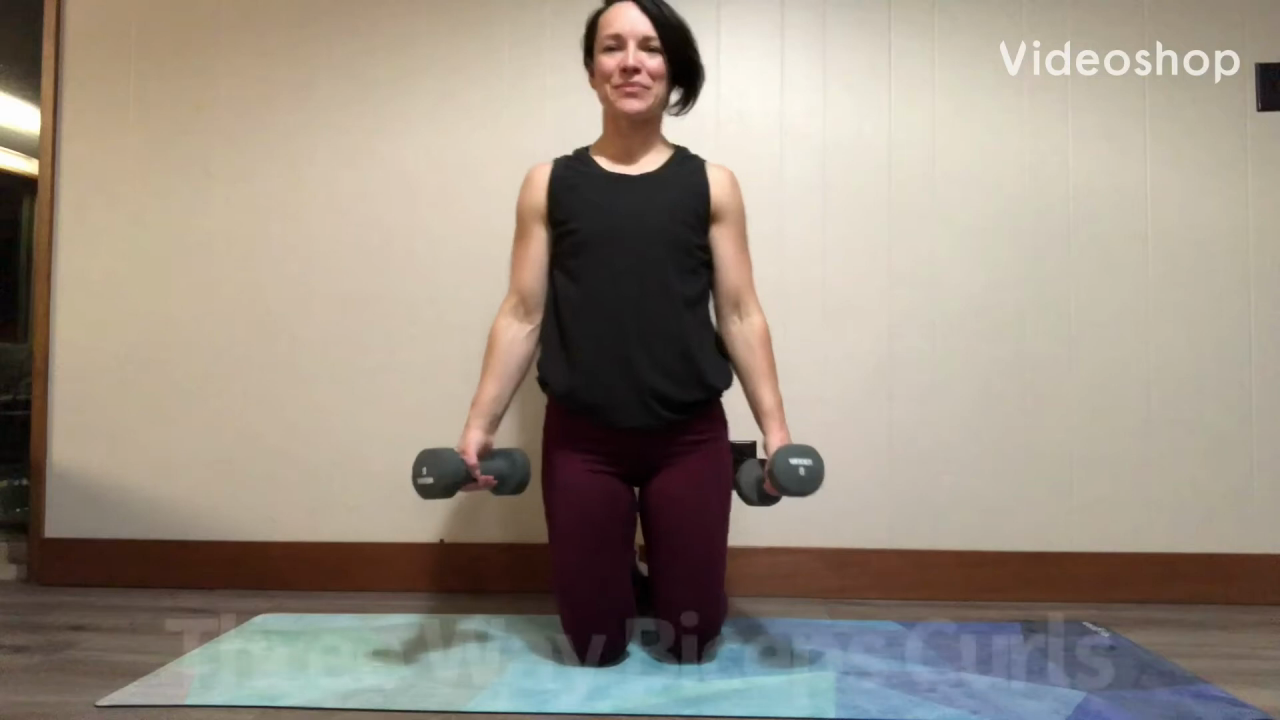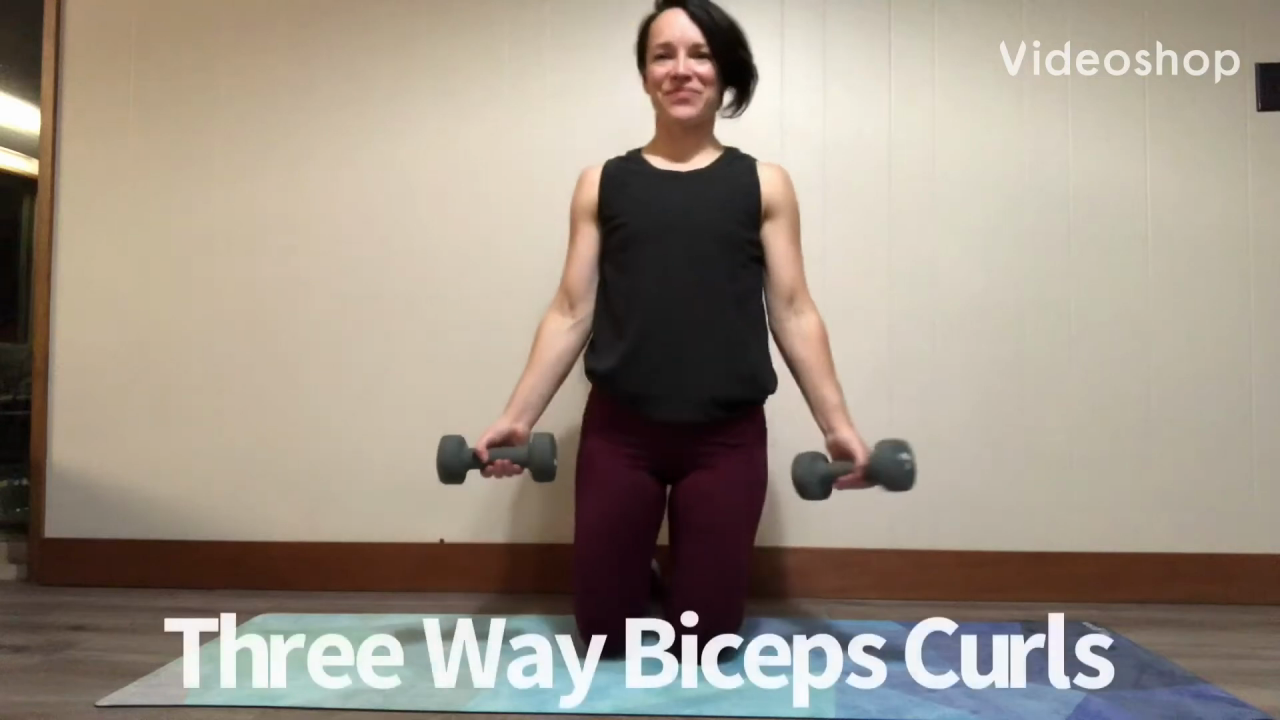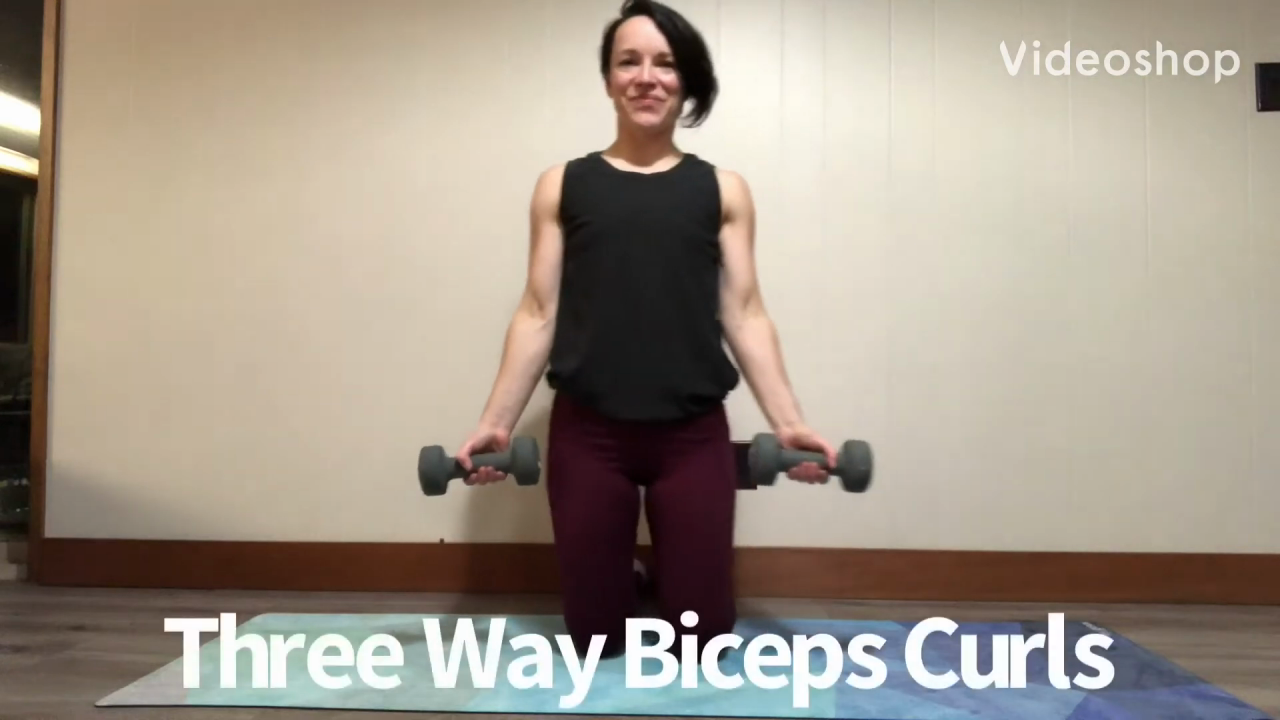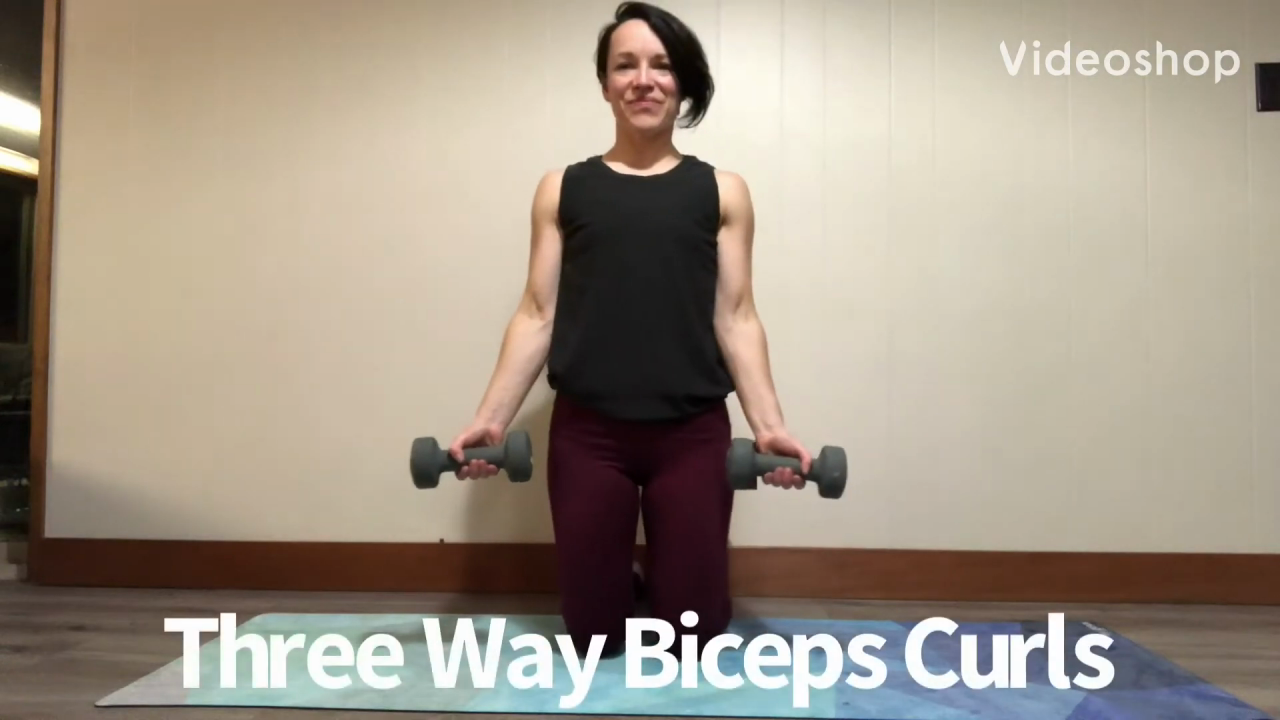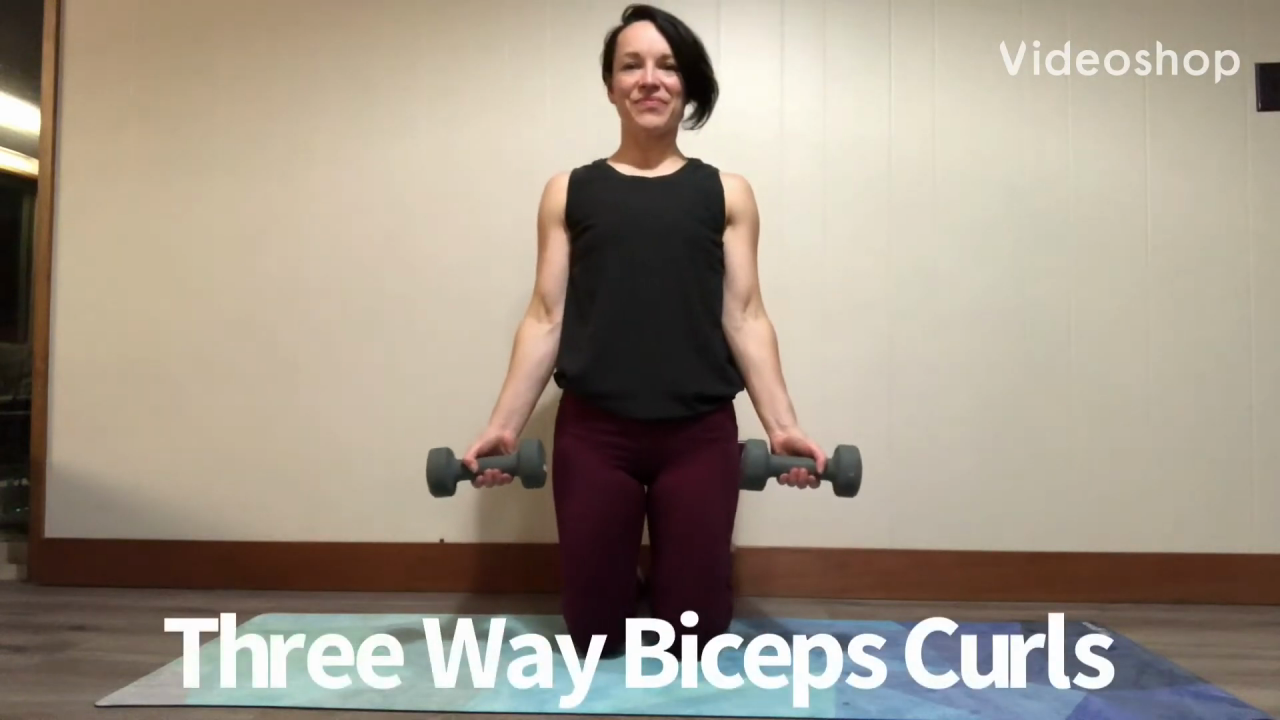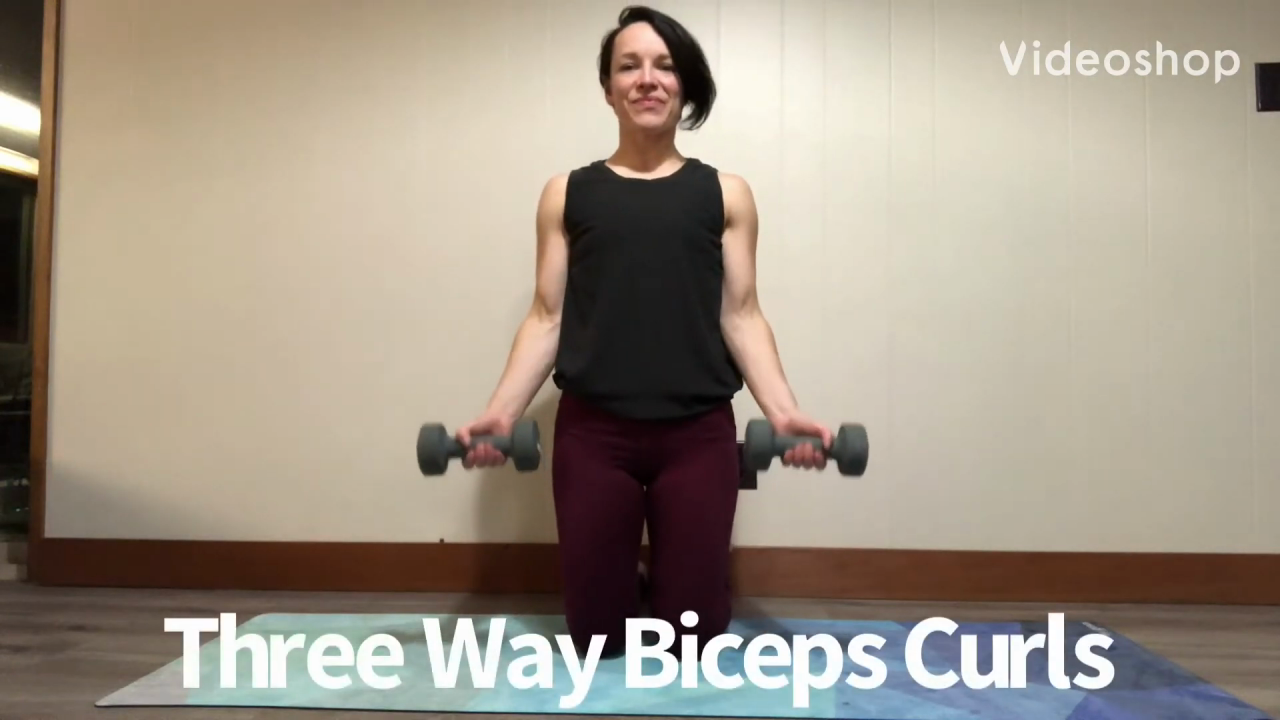
dt=0.4s
person 1, frame 1
left shoulder: (711, 184)
right shoulder: (548, 184)
left elbow: (739, 312)
right elbow: (523, 315)
left wrist: (774, 426)
right wrist: (479, 424)
left hip: (691, 437)
right hip: (580, 438)
left knee: (691, 636)
right knee: (595, 640)
left ankle: (654, 582)
right ankle: (621, 583)
person 1, frame 2
left shoulder: (764, 185)
right shoulder: (601, 184)
left elbow: (793, 312)
right elbow: (571, 312)
left wrist: (836, 424)
right wrist: (516, 417)
left hip: (727, 436)
right hip: (618, 430)
left knee: (706, 636)
right knee: (603, 631)
left ankle: (681, 580)
right ankle: (641, 580)
person 1, frame 3
left shoulder: (722, 190)
right shoulder: (562, 185)
left elbow: (744, 314)
right elbow: (538, 314)
left wrist: (788, 422)
right wrist: (496, 422)
left hip: (694, 435)
right hip: (586, 433)
left knee: (699, 630)
right knee: (597, 634)
left ankle: (666, 579)
right ankle: (626, 582)
person 1, frame 4
left shoulder: (722, 191)
right shoulder: (562, 189)
left elbow: (736, 317)
right elbow: (537, 314)
left wrist: (768, 426)
right wrist: (490, 419)
left hip: (694, 435)
right hip: (586, 434)
left knee: (692, 631)
right knee: (595, 633)
left ankle: (661, 583)
right ankle: (625, 588)
person 1, frame 5
left shoulder: (727, 192)
right shoulder: (568, 192)
left elbow: (745, 316)
right elbow: (545, 318)
left wrist: (782, 425)
right wrist: (504, 426)
left hip: (700, 434)
right hip: (592, 432)
left knee: (695, 632)
right knee: (595, 633)
left ankle: (666, 589)
right ankle: (626, 586)
person 1, frame 6
left shoulder: (725, 193)
right shoulder: (567, 193)
left elbow: (740, 315)
right elbow: (547, 317)
left wrist: (784, 411)
right wrist: (500, 412)
left hip: (699, 434)
right hip: (592, 432)
left knee: (695, 631)
right knee: (596, 633)
left ankle: (663, 582)
right ankle: (627, 585)
